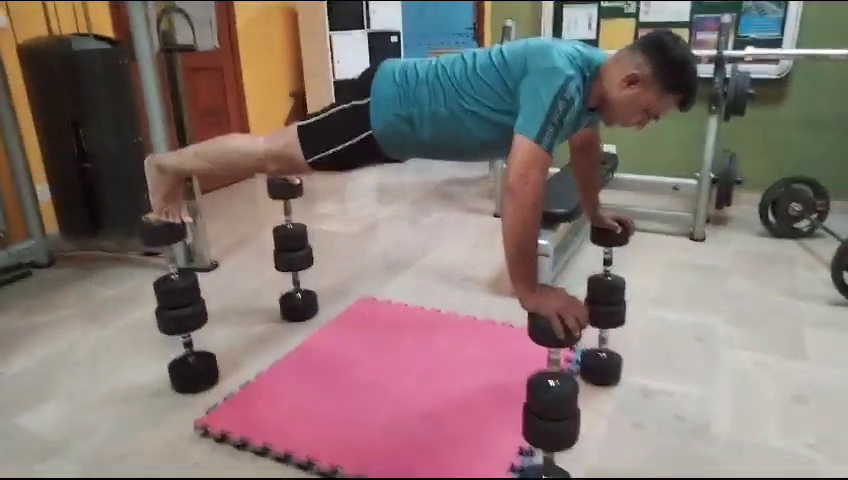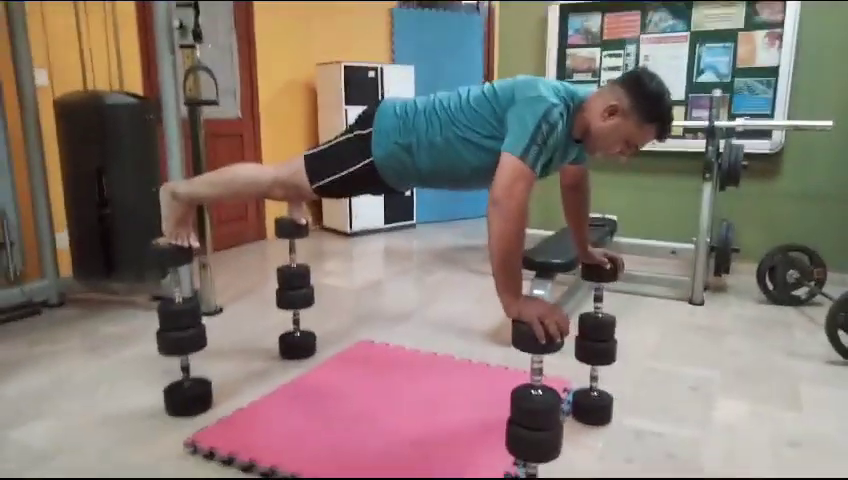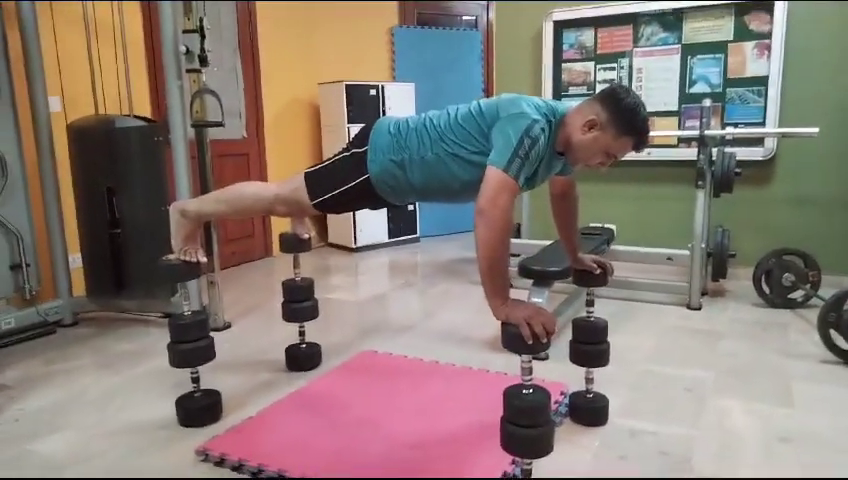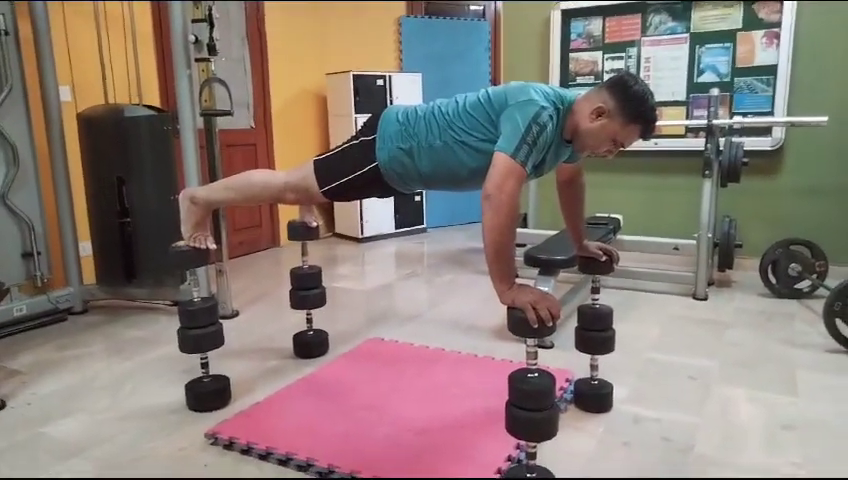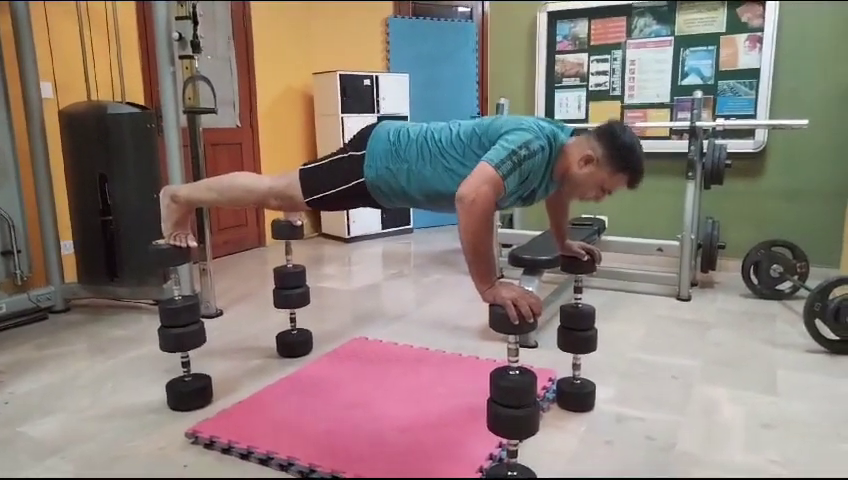
dt=0.7s
person 1, frame 1
left shoulder: (593, 74)
right shoulder: (561, 79)
left elbow: (584, 145)
right elbow: (522, 185)
left wrist: (594, 213)
right wrist: (528, 290)
left hip: (402, 109)
right hip: (390, 110)
right knee: (276, 154)
right ankle: (168, 165)
person 1, frame 2
left shoulder: (580, 118)
right shoulder: (547, 110)
left elbow: (573, 181)
right elbow: (506, 200)
left wrist: (584, 250)
right wrist: (513, 299)
left hip: (402, 151)
right hip: (388, 141)
right knee: (282, 179)
right ankle: (181, 193)
person 1, frame 3
left shoulder: (564, 134)
right shoulder: (530, 125)
left elbow: (563, 191)
right elbow: (491, 210)
left wrist: (575, 255)
right wrist: (502, 303)
left hip: (398, 167)
right hip: (384, 159)
right knee: (284, 197)
right ankle: (189, 210)
person 1, frame 4
left shoulder: (572, 121)
right shoulder: (538, 112)
left elbow: (569, 179)
right elbow: (498, 196)
left wrist: (580, 243)
right wrist: (507, 287)
left hip: (409, 156)
right hip: (392, 146)
right knee: (292, 184)
right ankle: (198, 198)
person 1, frame 5
left shoulder: (564, 148)
right shoulder: (534, 145)
left elbow: (553, 190)
right elbow: (472, 197)
left wrist: (563, 243)
right wrist: (489, 286)
left hip: (393, 164)
right hip: (379, 162)
right knee: (278, 190)
right ankle: (180, 196)
